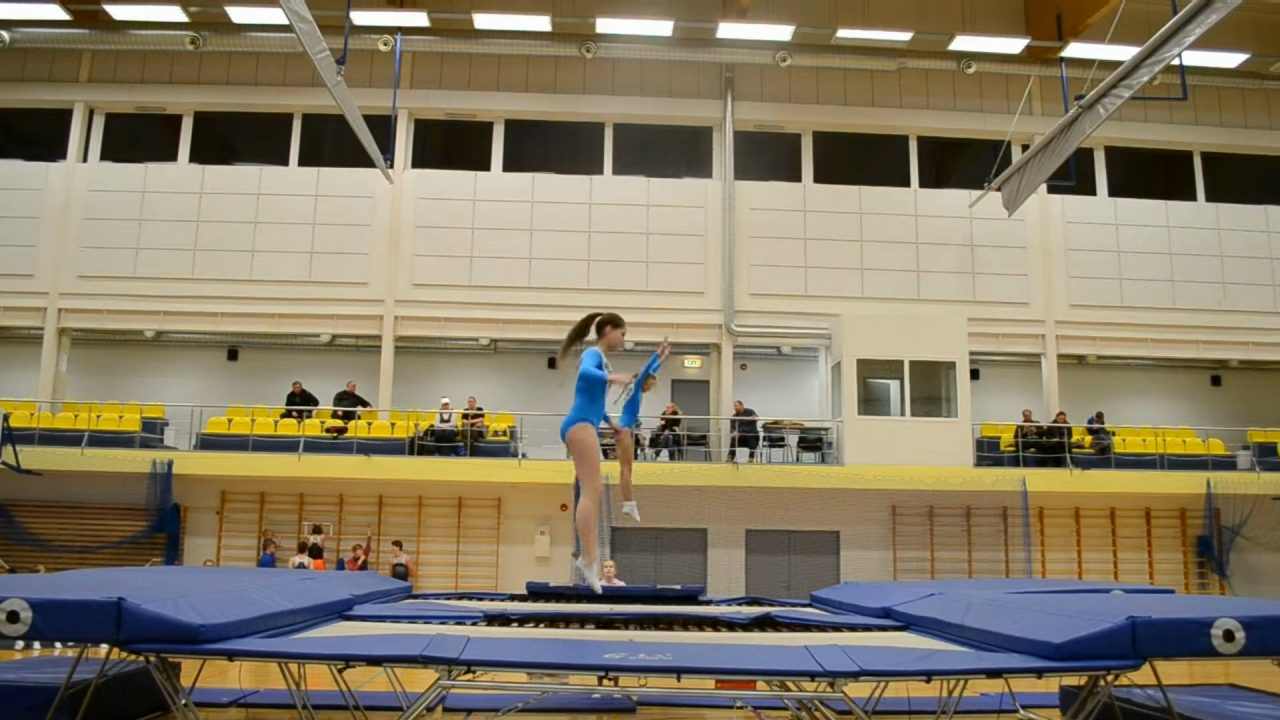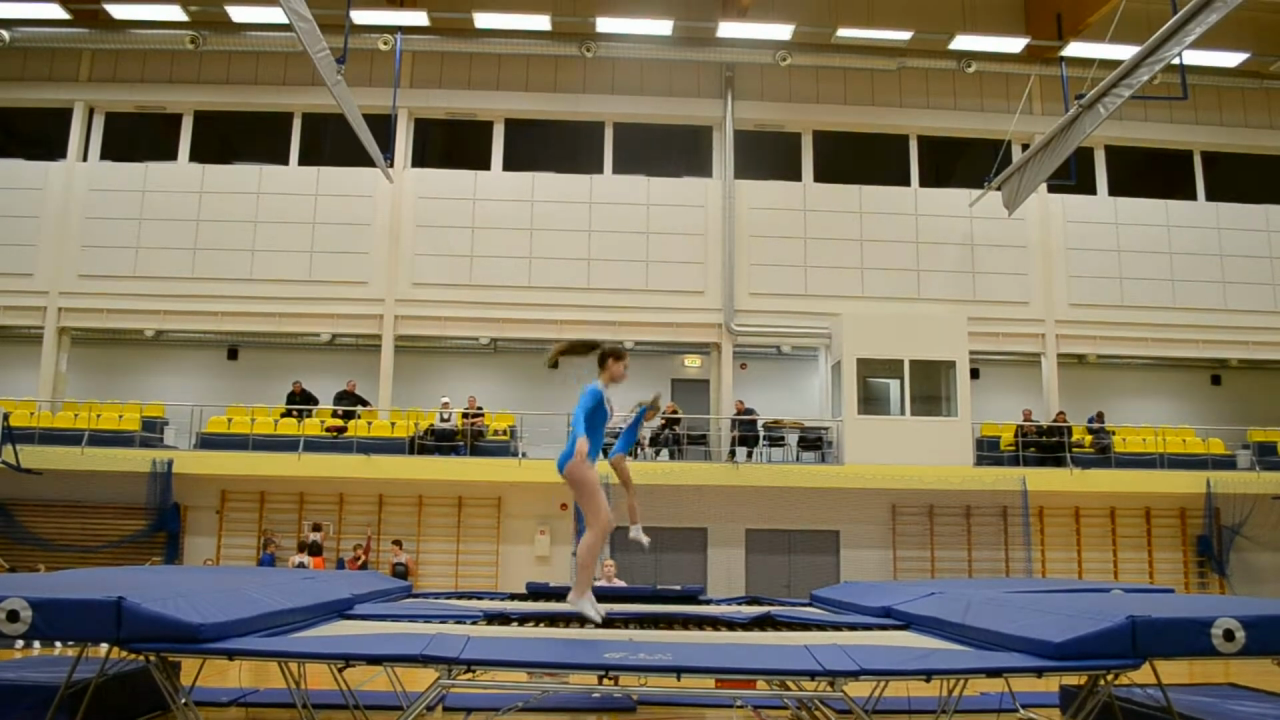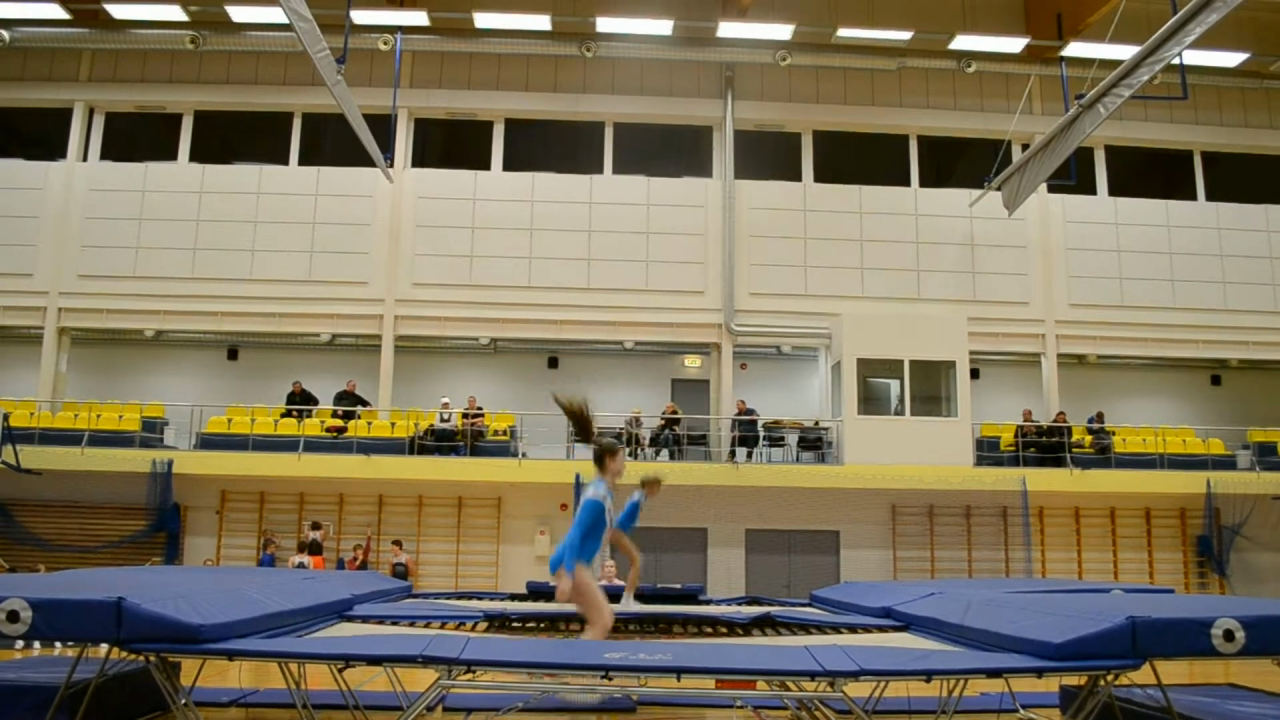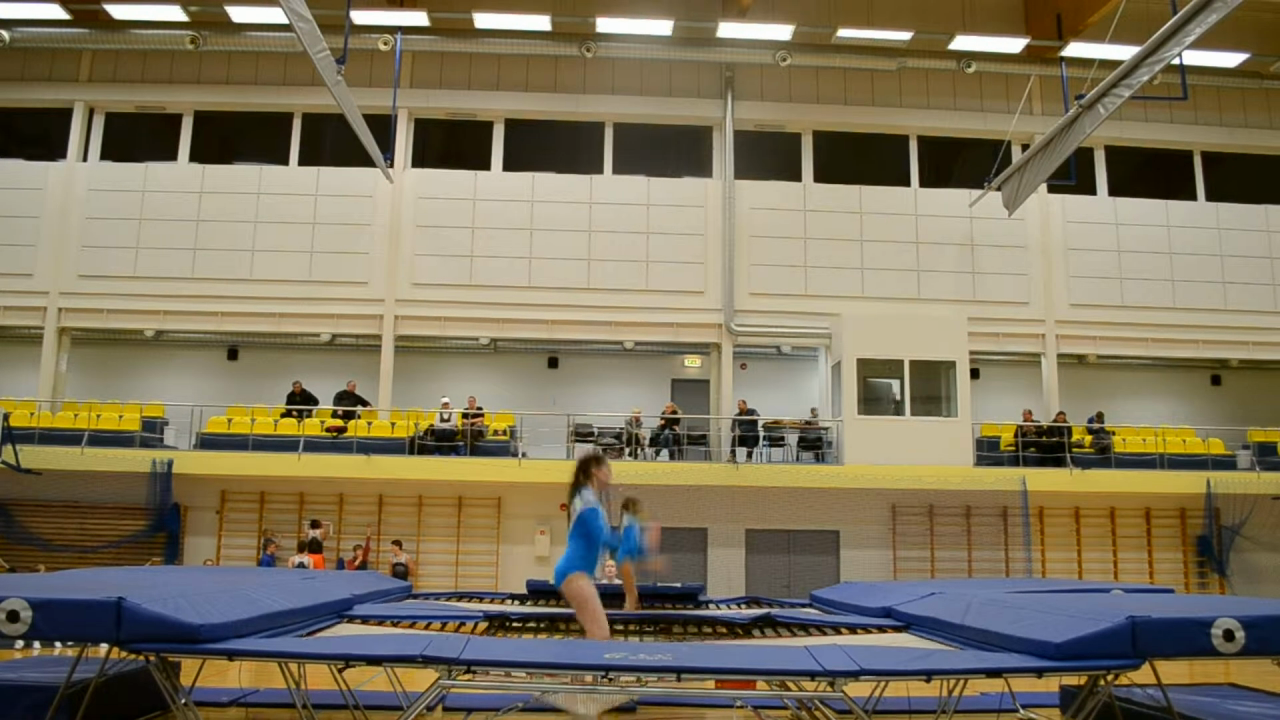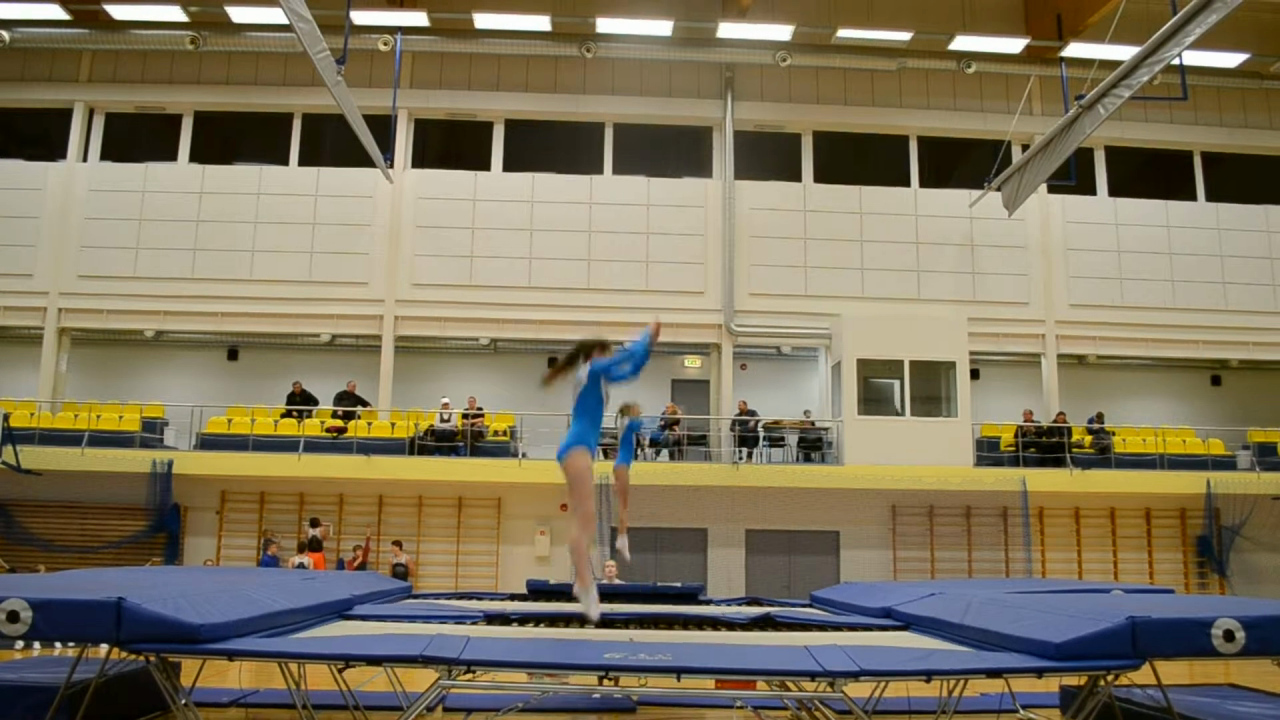
dt=0.2s
person 1, frame 1
left shoulder: (597, 358)
right shoulder: (594, 354)
right elbow: (584, 372)
left wrist: (609, 422)
right wrist: (610, 377)
left hip: (582, 426)
right hip: (580, 426)
left knee: (592, 493)
right knee: (591, 492)
left ankle: (588, 558)
right ankle: (588, 558)
person 1, frame 2
left shoulder: (599, 392)
right shoulder: (595, 390)
right elbow: (578, 414)
right wrist: (581, 439)
left hip: (580, 461)
right hip: (577, 460)
left knee: (603, 524)
right knee: (598, 525)
left ankle: (583, 590)
right ankle: (580, 592)
person 1, frame 3
left shoulder: (600, 492)
right shoulder: (597, 496)
right elbow: (575, 536)
right wrist: (567, 574)
left hip: (578, 563)
right hip: (572, 563)
left knee: (602, 622)
right knee: (603, 621)
person 1, frame 4
left shoulder: (589, 502)
right shoulder: (589, 505)
left elbow: (608, 539)
right elbow: (610, 540)
left hip: (577, 572)
right hip: (573, 572)
left knee: (599, 635)
right knee: (600, 633)
person 1, frame 5
left shoulder: (597, 377)
right shoulder: (592, 370)
left elbow: (630, 370)
right elbow: (629, 357)
left wrist: (649, 343)
right wrist: (647, 337)
left hip: (581, 448)
right hip: (576, 448)
left knee: (585, 520)
right knee: (583, 520)
left ankle: (585, 583)
right ankle: (584, 583)
